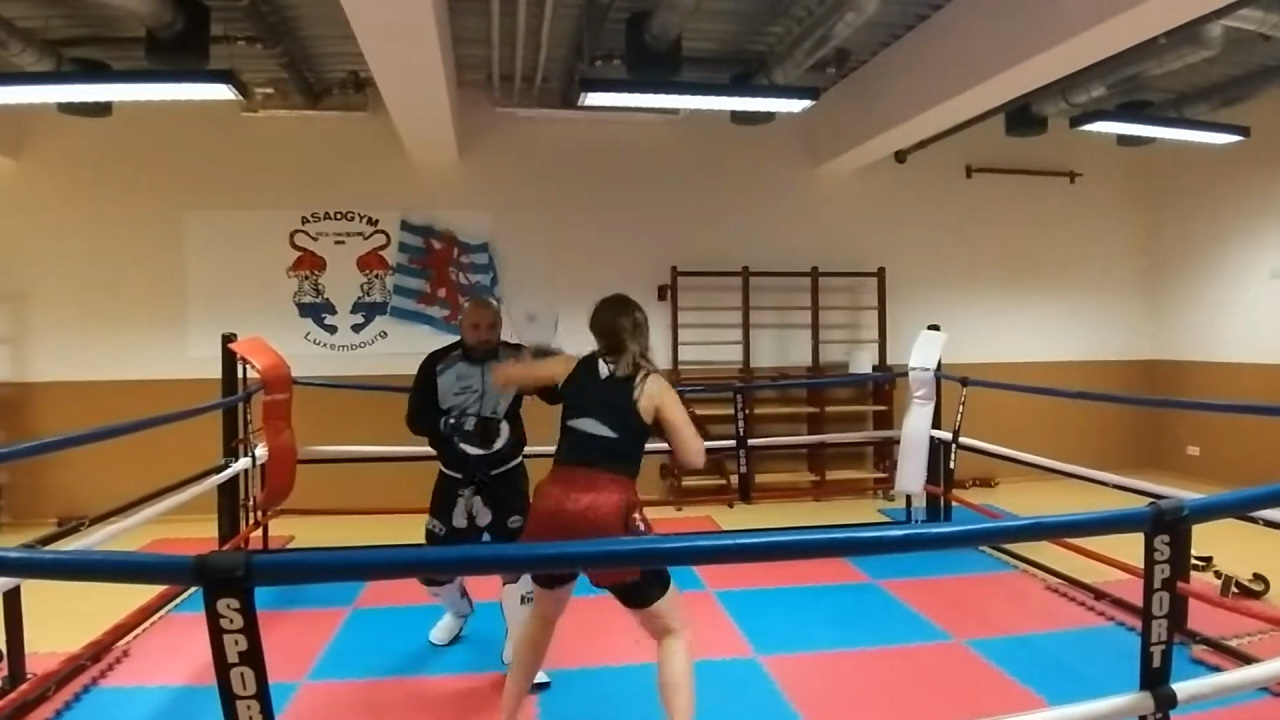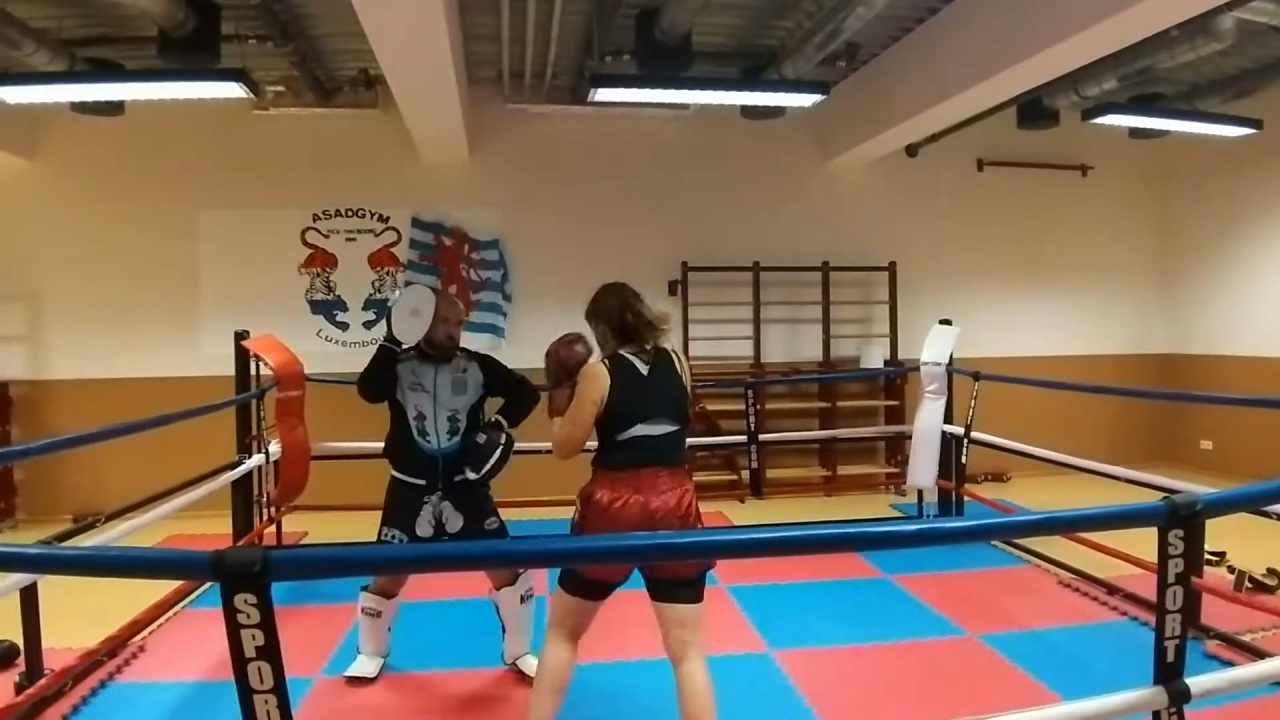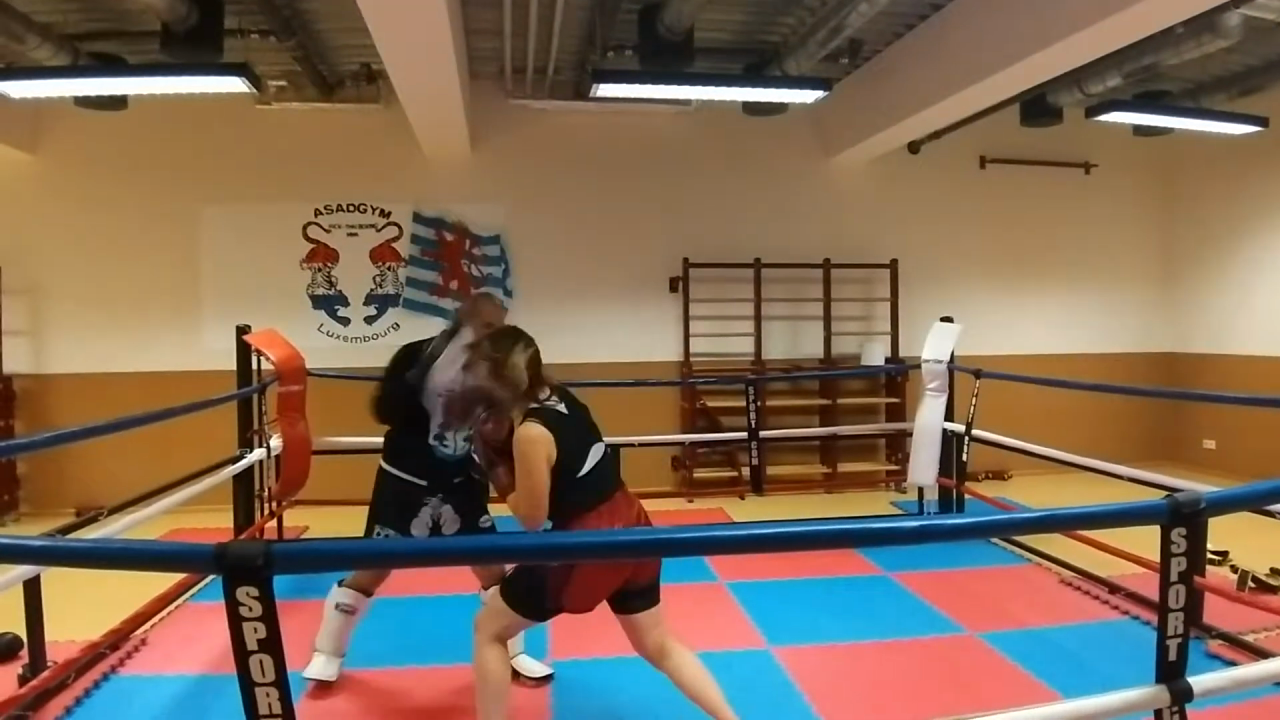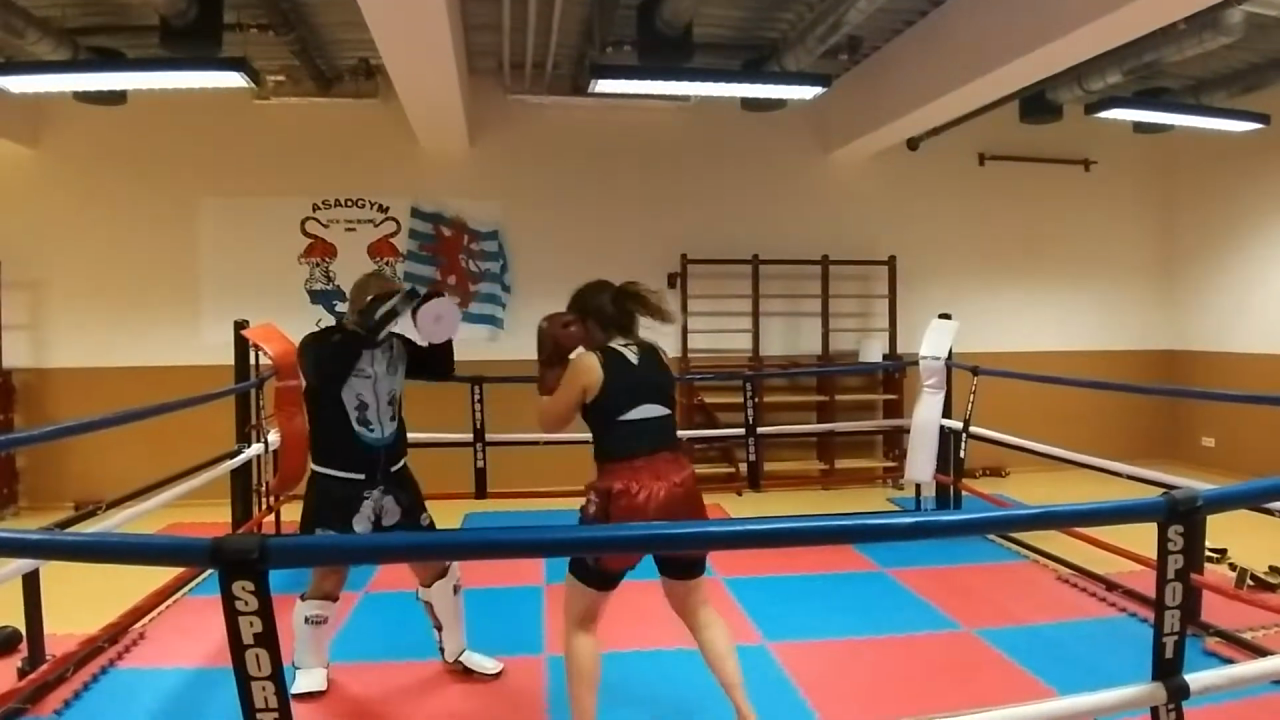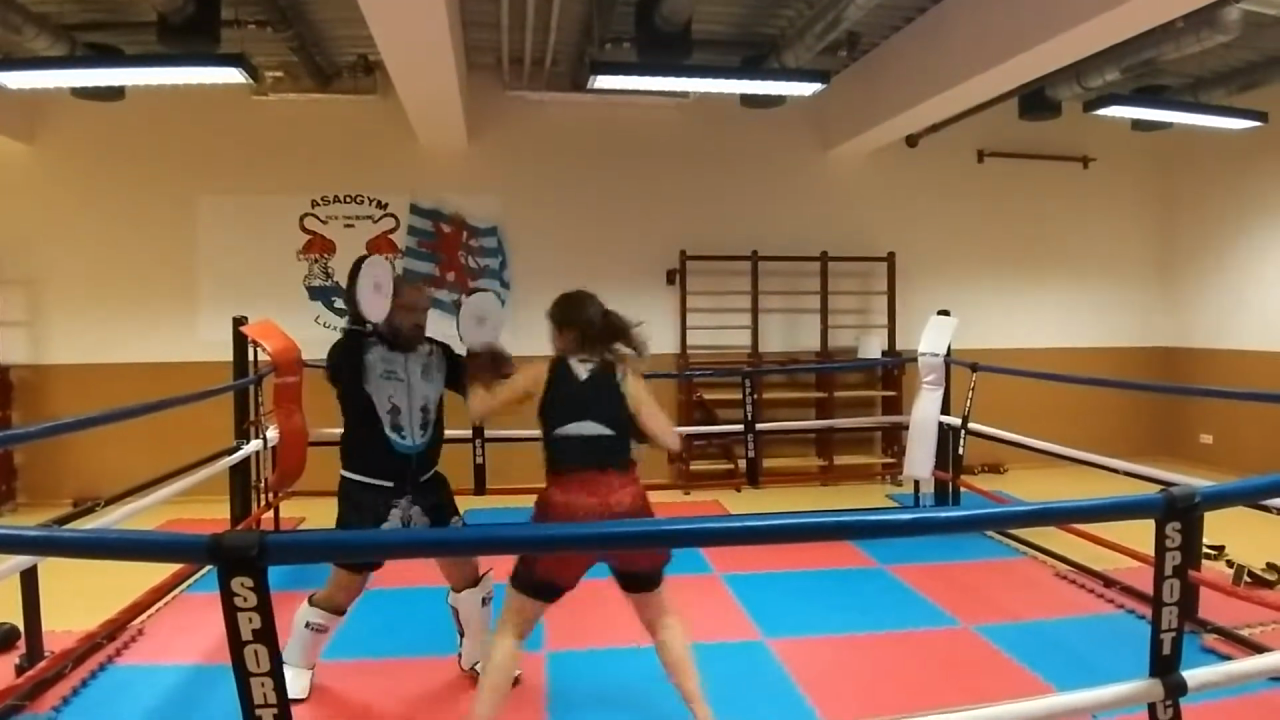
dt=0.5s
person 1, frame 1
left shoulder: (575, 368)
right shoulder: (652, 385)
left elbow: (503, 376)
right elbow: (695, 458)
left hip: (553, 506)
right hip: (609, 515)
left knee: (541, 615)
right knee: (672, 631)
person 1, frame 2
left shoulder: (598, 373)
right shoulder: (675, 363)
left elbow: (564, 447)
left wrist: (560, 394)
left hip: (611, 509)
right hip: (674, 510)
left knee: (563, 632)
right knee: (687, 651)
person 1, frame 3
left shoulder: (529, 434)
right shoulder: (561, 397)
left elbow: (532, 518)
left wrist: (500, 472)
right hip: (629, 528)
left knee: (490, 630)
right knee: (659, 643)
person 1, frame 4
left shoulder: (588, 364)
right shoulder: (656, 356)
left elbow: (550, 422)
left wrist: (552, 365)
left hip: (624, 499)
right hip: (678, 489)
left knee: (577, 622)
right knee: (699, 612)
person 1, frame 5
left shoulder: (543, 373)
right shoulder: (624, 378)
left elbow: (480, 407)
right elbow: (670, 441)
left wrist: (478, 382)
left hip: (567, 513)
right hip: (624, 508)
left knee: (510, 628)
right knee: (661, 617)
person 2, frame 1
left shoulder: (516, 358)
right shoulder: (437, 365)
left elbow: (556, 393)
right elbow: (416, 418)
right wrist: (454, 427)
left hip: (504, 475)
right hip: (456, 476)
right ankle: (459, 608)
person 2, frame 2
left shoulder: (478, 366)
right shoulder: (398, 363)
left elbow: (526, 393)
right elbow: (368, 391)
left wrist: (498, 427)
right wrist: (393, 341)
left hip: (465, 485)
right hip: (410, 488)
left knee: (505, 565)
right knee: (388, 574)
left ankle: (519, 651)
right ankle: (372, 652)
person 2, frame 3
right shoulder: (419, 356)
right elbow: (388, 403)
right wrist: (430, 381)
left hip: (458, 483)
right hip: (403, 483)
left knee: (495, 565)
right knee: (370, 572)
left ankle: (512, 653)
right ankle: (327, 652)
person 2, frame 4
left shoulder: (394, 345)
right shoulder: (320, 345)
left elbow: (439, 366)
right elbow: (326, 376)
right wrist: (367, 327)
left hip: (392, 477)
right hip: (337, 484)
left knee: (435, 564)
right knee: (327, 578)
left ankle: (455, 650)
right ankle: (310, 667)
person 2, frame 5
left shoulder: (438, 352)
right shoulder: (356, 347)
left elbow: (474, 389)
right elbow: (342, 382)
right wrist: (356, 321)
left hip: (424, 483)
right hip: (369, 489)
left knee: (467, 568)
right knee: (344, 587)
left ankle: (475, 656)
right ankle: (295, 664)
